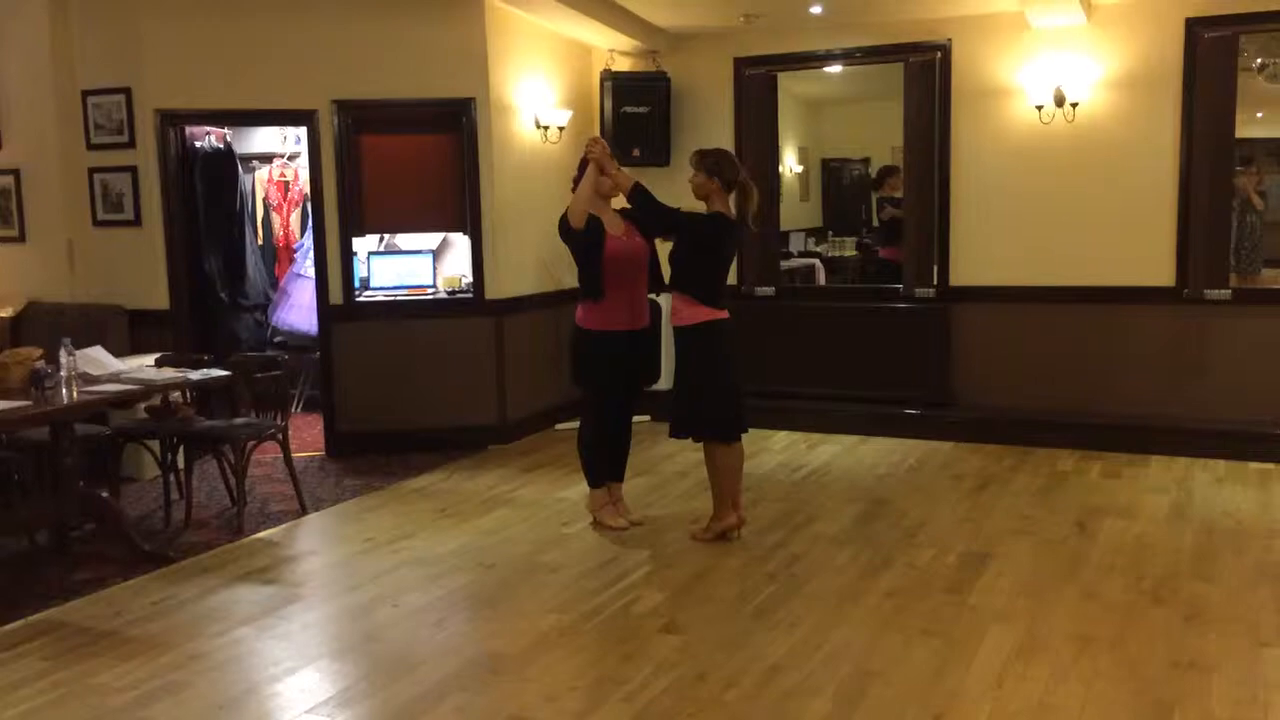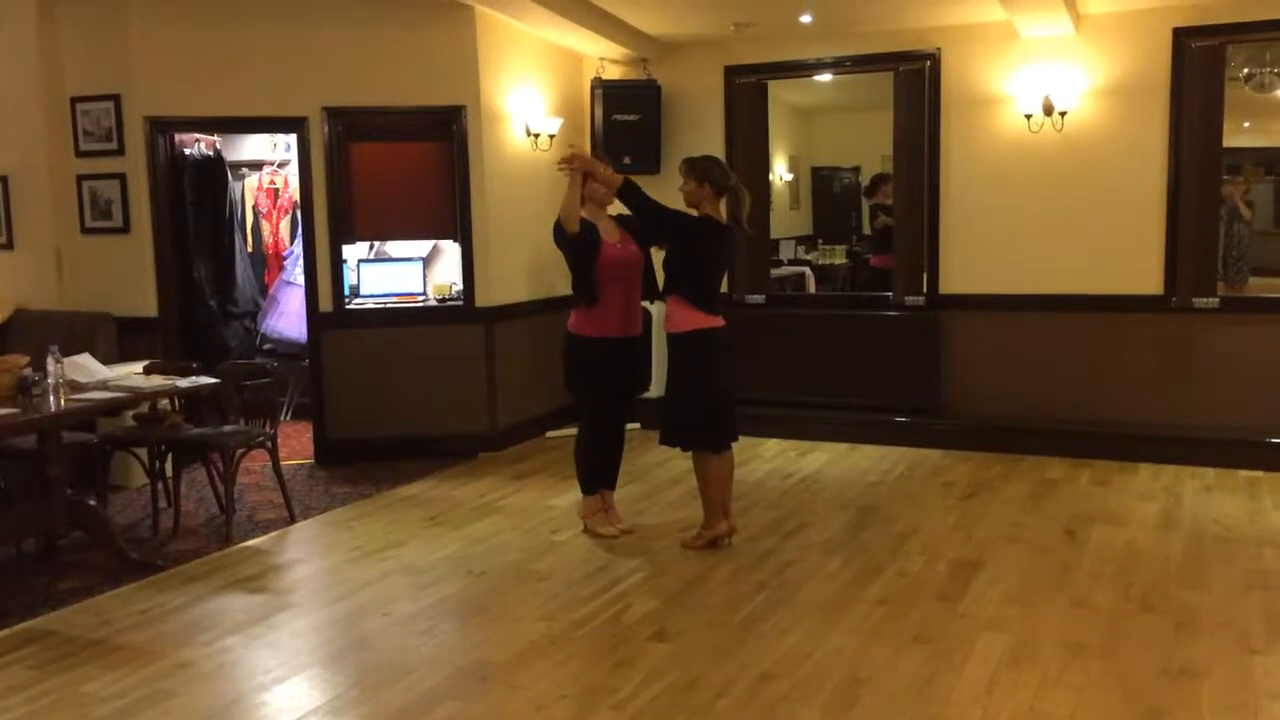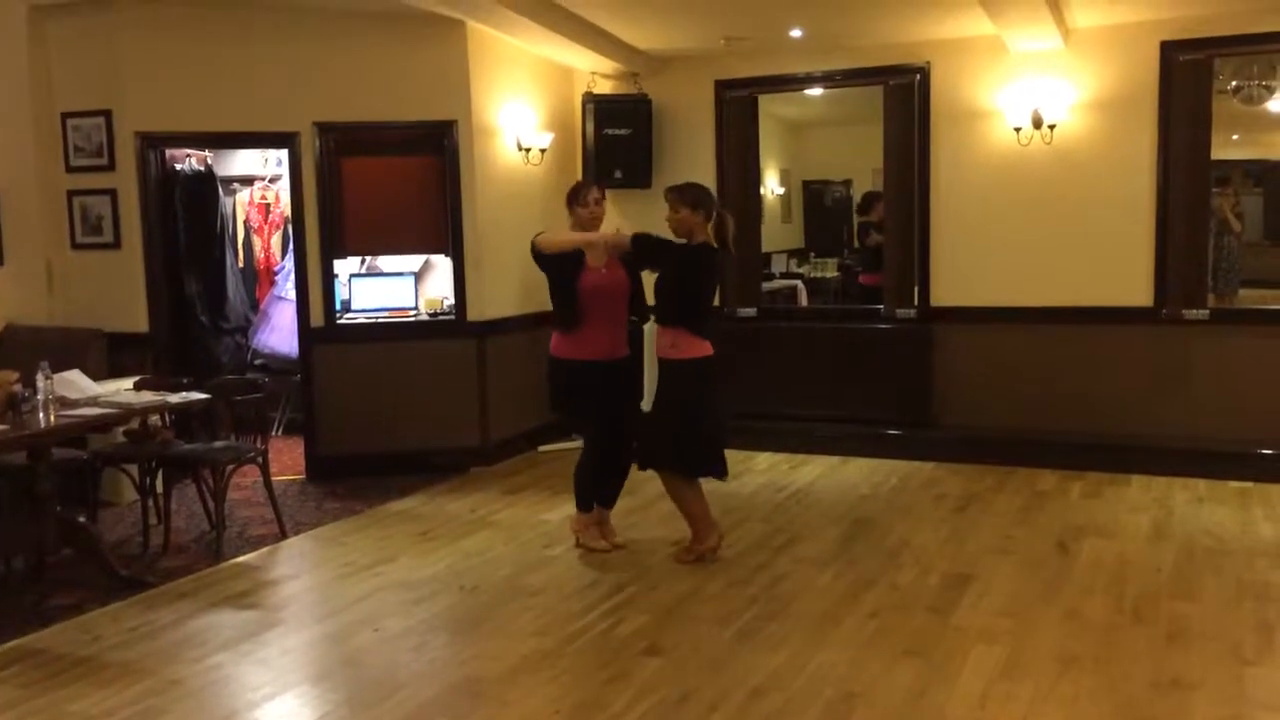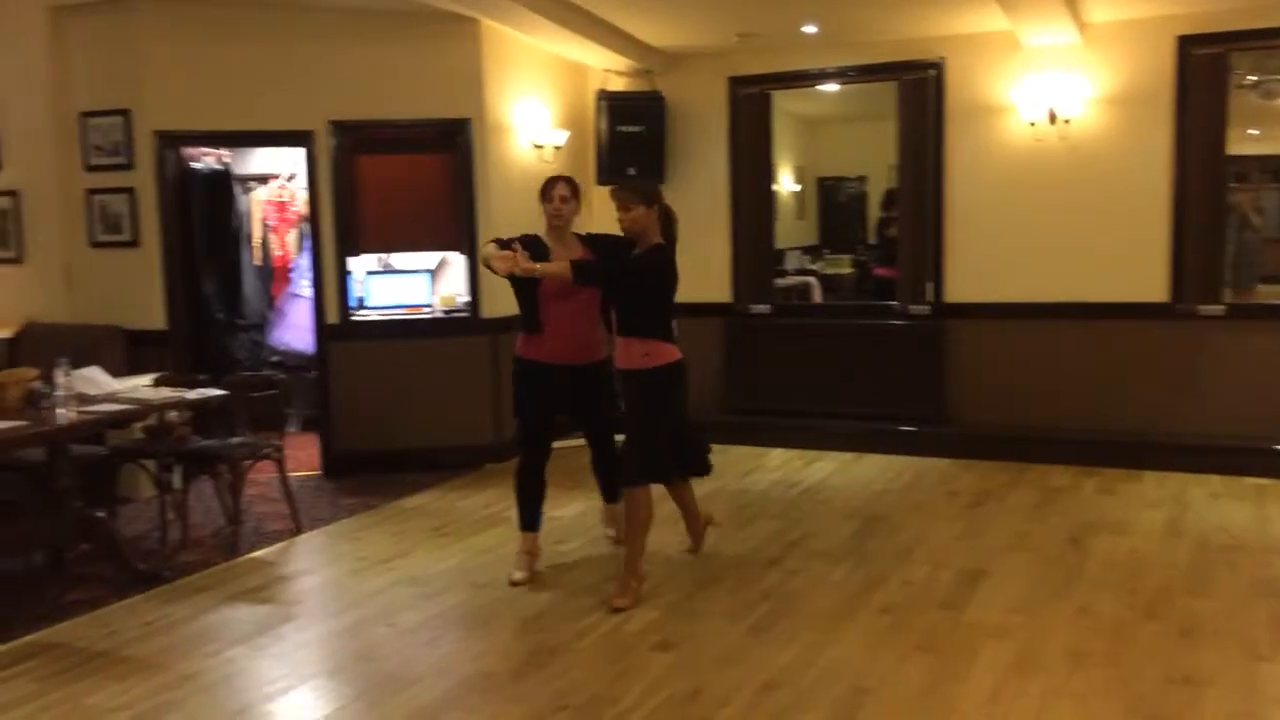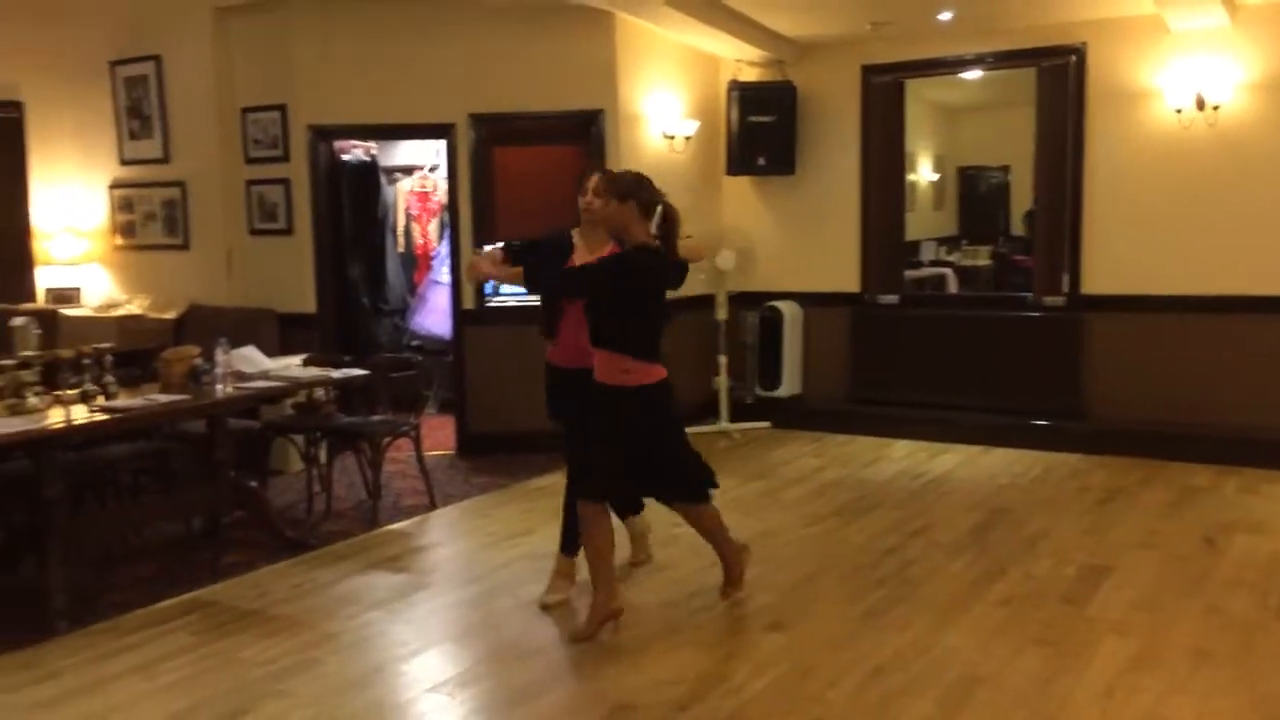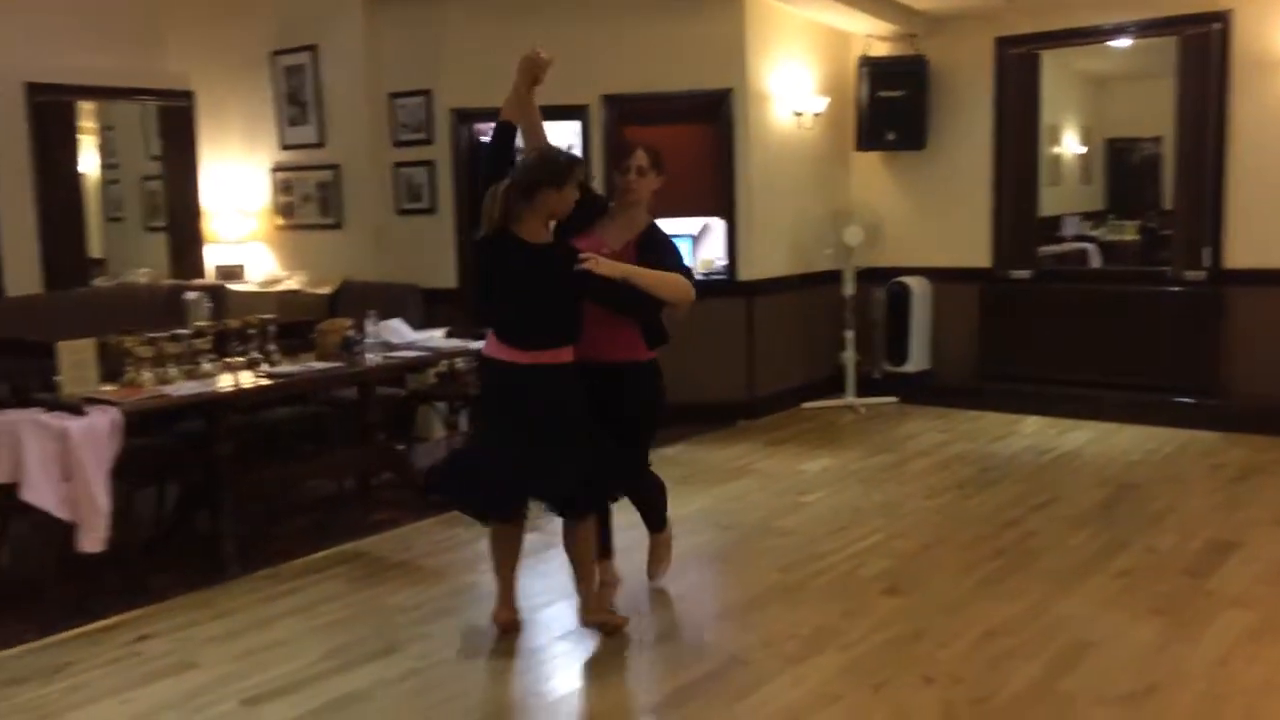
dt=0.7s
person 1, frame 1
left shoulder: (709, 227)
right shoulder: (721, 225)
left elbow: (653, 210)
right elbow: (663, 220)
left wrist: (609, 166)
right wrist: (613, 169)
left hip: (700, 333)
right hip: (710, 329)
left knee: (713, 428)
right knee: (723, 426)
left ankle: (723, 514)
right ankle: (733, 508)
person 1, frame 2
left shoulder: (699, 230)
right shoulder: (717, 231)
left elbow: (643, 206)
right elbow: (656, 228)
left wrist: (593, 168)
left hip: (694, 342)
right hip: (707, 338)
left knee: (702, 436)
right knee: (714, 435)
left ankle: (714, 522)
right ankle: (724, 517)
person 1, frame 3
left shoulder: (702, 257)
right shoulder: (689, 256)
left elbow: (645, 246)
right elbow: (650, 252)
left wrist: (586, 239)
left hip: (688, 367)
right hip: (682, 364)
left knee: (668, 455)
right knee: (668, 453)
left ankle: (705, 535)
right ankle: (705, 530)
person 1, frame 4
left shoulder: (657, 260)
right shoulder: (633, 255)
left elbow: (600, 273)
left wrist: (535, 269)
left hip: (657, 372)
right hip: (634, 371)
left knee: (639, 470)
right knee: (659, 460)
left ankle: (632, 573)
right ankle: (696, 518)
person 1, frame 5
left shoulder: (636, 264)
right shoulder: (642, 260)
left elbow: (571, 282)
left hip: (638, 394)
right hip: (614, 391)
left knee: (677, 488)
right knee: (592, 496)
left ankle: (732, 553)
right ankle: (606, 597)
person 1, frame 6
left shoulder: (491, 240)
right shoulder: (564, 263)
left elbow: (499, 150)
right elbow: (614, 295)
left wrist: (521, 86)
left hip: (498, 379)
right hip: (549, 384)
left knee: (505, 496)
right knee: (579, 491)
left ankle: (506, 602)
right ankle: (593, 601)
person 2, frame 1
left shoulder: (634, 219)
right shoulder: (583, 224)
right elbow: (572, 223)
right wrist: (593, 166)
left hip: (636, 332)
right hip: (598, 335)
left knee: (624, 415)
right knee: (598, 415)
left ankle: (617, 495)
right ankle: (598, 500)
person 2, frame 2
left shoulder: (629, 227)
right shoulder: (579, 231)
right elbow: (565, 225)
right wrist: (574, 173)
left hip: (629, 340)
right hip: (591, 343)
left knee: (616, 424)
right knee: (593, 424)
left ankle: (608, 503)
right ankle: (590, 509)
person 2, frame 3
left shoulder: (623, 251)
right shoulder: (564, 255)
right elbow: (539, 244)
right wrist: (588, 238)
left hip: (618, 363)
right hip: (575, 365)
left knee: (624, 442)
right knee: (598, 442)
left ankle: (603, 516)
right ankle: (584, 522)
person 2, frame 4
left shoulder: (597, 248)
right shoulder: (529, 247)
right elbow: (490, 250)
right wrist: (495, 257)
left hip: (590, 367)
right hip: (538, 368)
left knee: (603, 444)
right knee: (532, 454)
left ankle: (612, 514)
right ankle: (528, 546)
person 2, frame 5
right shoulder: (555, 245)
right elbow: (508, 260)
right wrist: (486, 264)
right hip: (564, 373)
left knee: (583, 465)
right knee: (594, 462)
left ankle: (566, 565)
right ankle: (637, 526)
person 2, frame 6
left shoulder: (655, 244)
right shoulder: (585, 213)
left elbow: (683, 293)
right elbow: (541, 152)
left wrist: (617, 269)
left hip: (628, 374)
right hip: (573, 368)
left knee: (628, 470)
left ankle: (660, 530)
right ankle: (603, 569)
